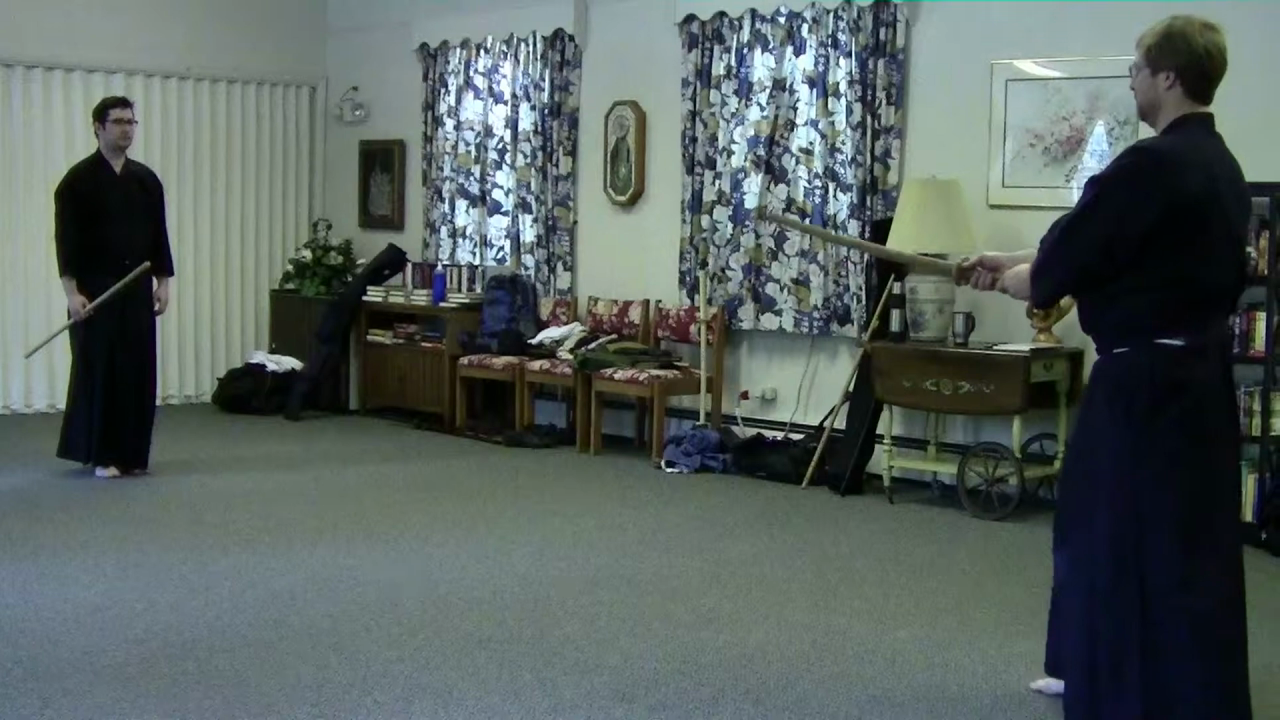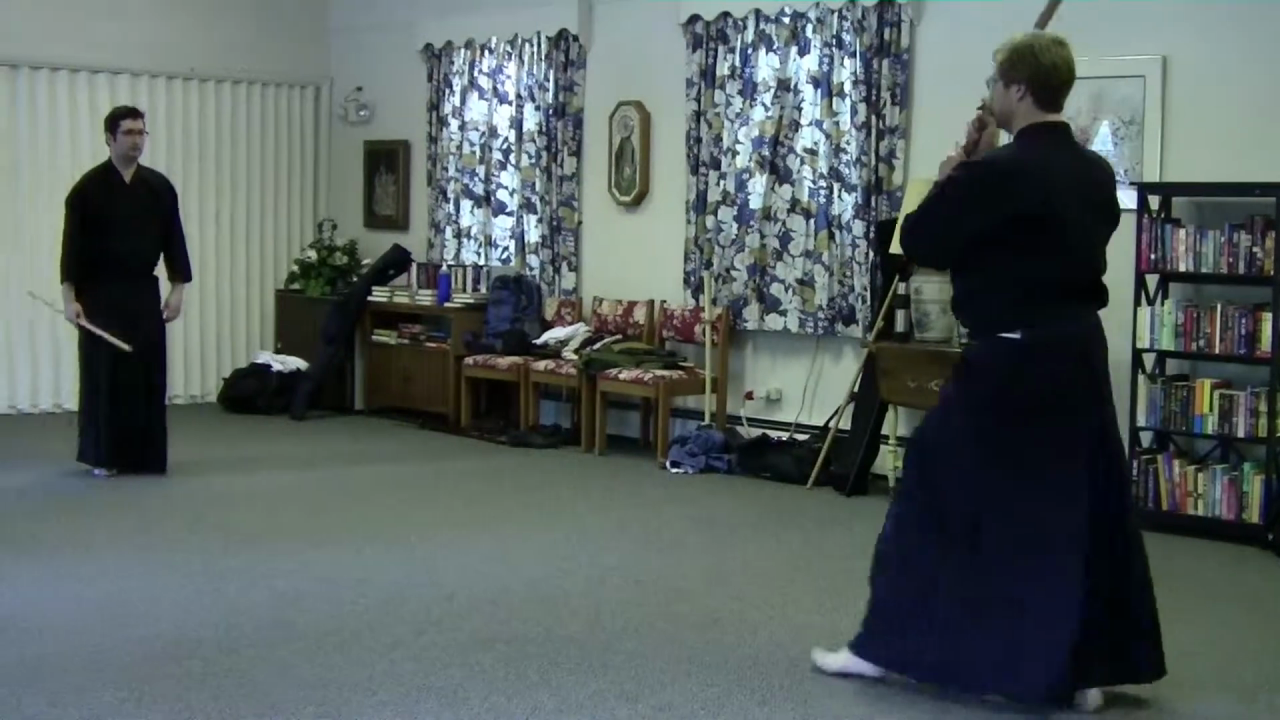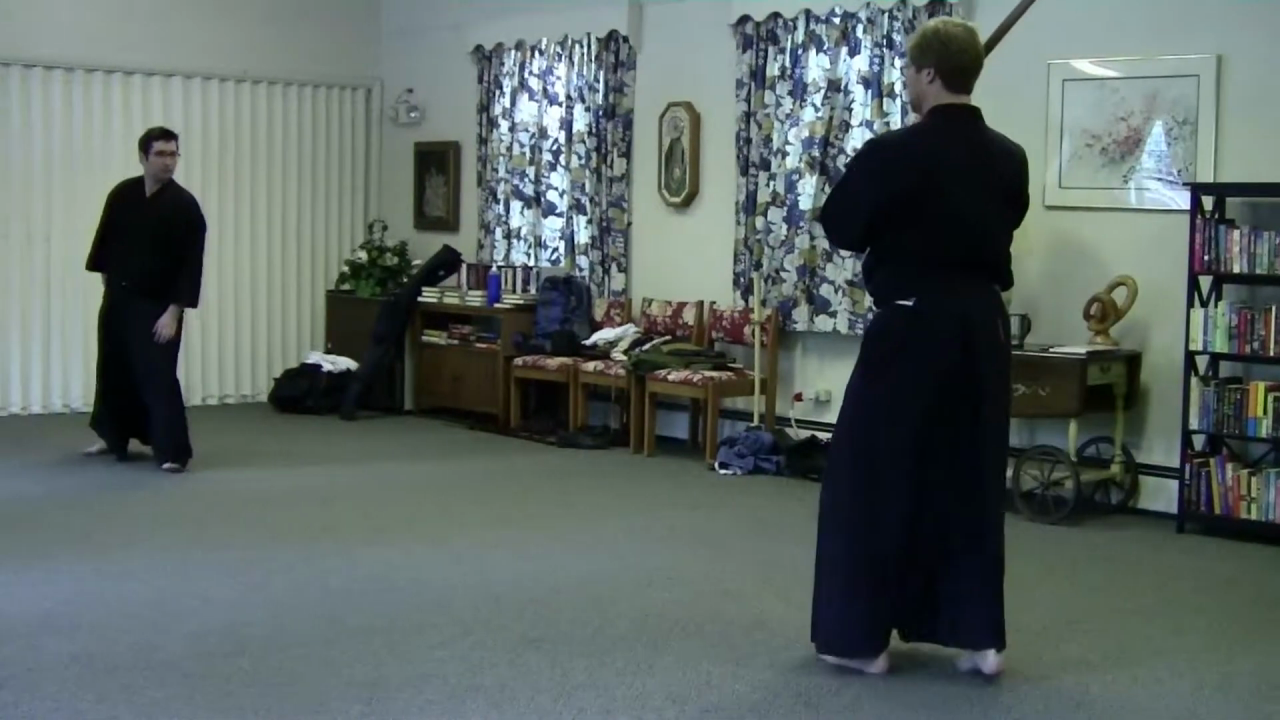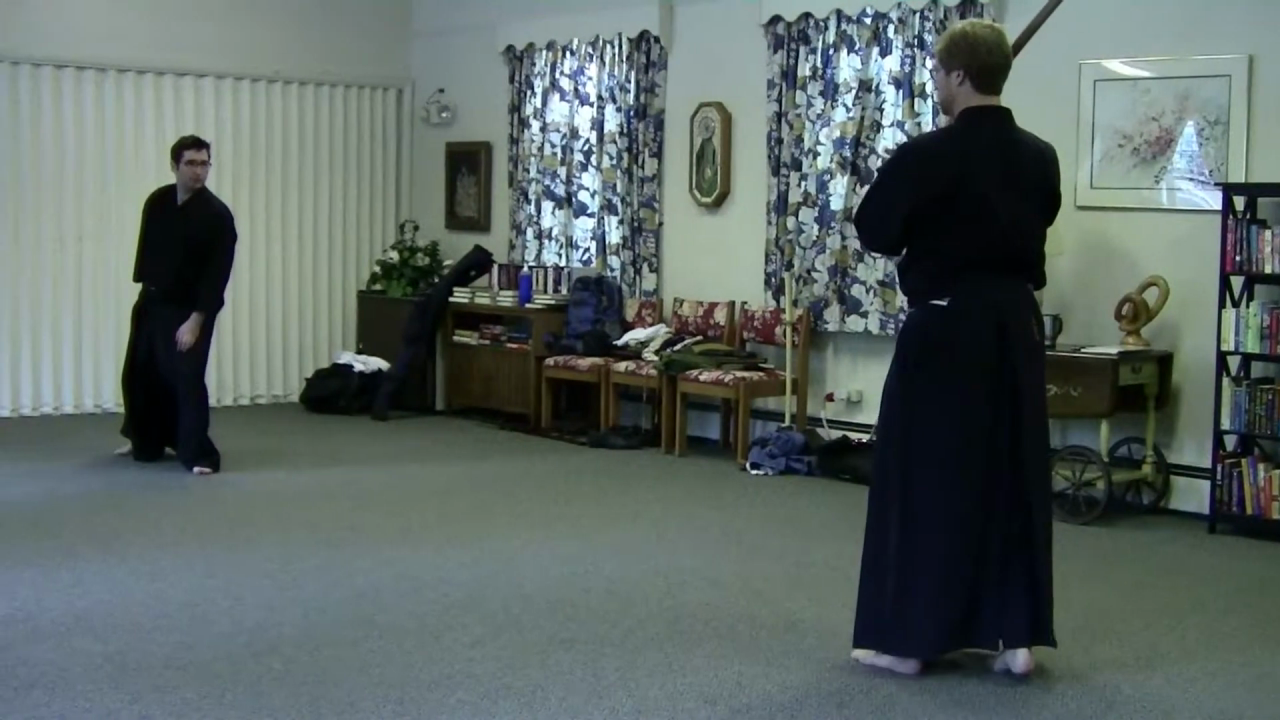
dt=0.7s
person 1, frame 1
left shoulder: (1155, 165)
right shoulder: (1217, 165)
left elbow: (1079, 249)
right elbow: (1096, 239)
left wrist: (1025, 277)
right wrist: (1016, 259)
left hip: (1150, 375)
right hip: (1190, 369)
left knee: (1143, 539)
right knee: (1142, 531)
person 1, frame 2
left shoulder: (995, 174)
right shoulder: (1094, 173)
left elbow: (921, 243)
left wrist: (950, 187)
left hip: (1012, 358)
right hip: (1078, 352)
left knee: (939, 489)
right knee: (1082, 506)
left ankle: (892, 645)
right ankle: (1087, 667)
person 1, frame 3
left shoulder: (892, 153)
right shoulder: (1008, 158)
left elbow: (840, 227)
left hip: (911, 327)
right hip: (981, 327)
left knee: (873, 477)
right knee: (971, 482)
left ankle: (860, 635)
right ankle: (977, 636)
person 1, frame 4
left shoulder: (926, 156)
right shoulder: (1039, 157)
left elbow: (875, 231)
left hip: (945, 327)
right hip: (1015, 326)
left knee: (920, 477)
right knee: (1014, 477)
left ankle: (903, 636)
right ankle: (1016, 635)
person 2, frame 1
left shoulder: (146, 179)
right shoulder: (79, 179)
left elbow: (158, 234)
right elbow: (67, 239)
left wrist: (163, 282)
right wrist: (72, 291)
left hip: (136, 289)
right hip: (95, 289)
left knee: (137, 370)
right knee: (97, 370)
left ankle: (130, 452)
right ankle: (100, 453)
person 2, frame 2
left shoulder: (159, 186)
right shoulder: (89, 187)
left elbow: (173, 239)
right elbow: (73, 244)
left wrist: (177, 288)
right wrist: (70, 297)
left hip: (143, 292)
right hip: (99, 293)
left knee: (146, 372)
right knee: (101, 373)
left ankle: (138, 454)
right ankle: (101, 454)
person 2, frame 3
left shoulder: (184, 206)
right shoulder: (121, 194)
left elbow: (191, 263)
right elbow: (104, 239)
left wrist: (175, 311)
right wrist: (107, 280)
left hip: (158, 303)
right hip: (119, 296)
left knee: (159, 372)
right knee: (113, 369)
left ankle: (172, 451)
right ankle: (113, 436)
person 2, frame 4
left shoulder: (217, 214)
right shoulder: (157, 202)
left elbow: (217, 274)
right elbow: (146, 250)
left wrist: (196, 320)
right wrist: (147, 288)
left hip: (189, 309)
right hip: (152, 303)
left knee: (187, 377)
right knee: (140, 375)
left ankle: (198, 454)
right ankle: (145, 441)
